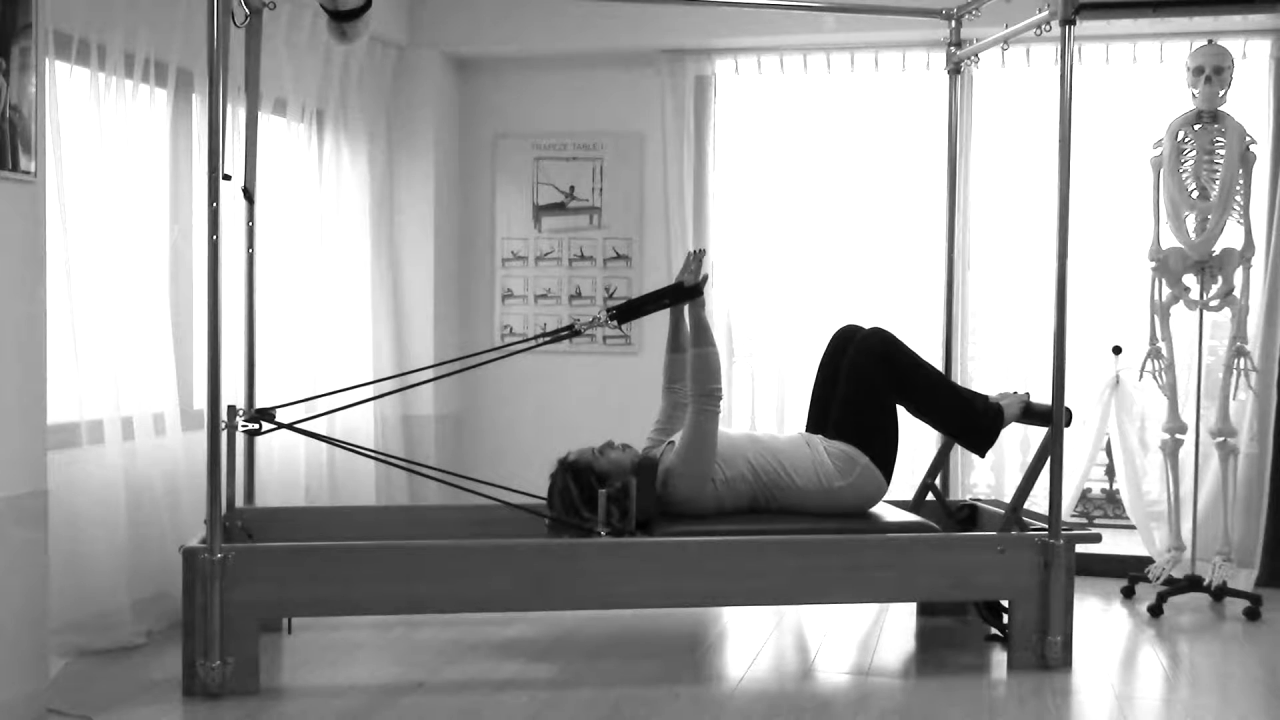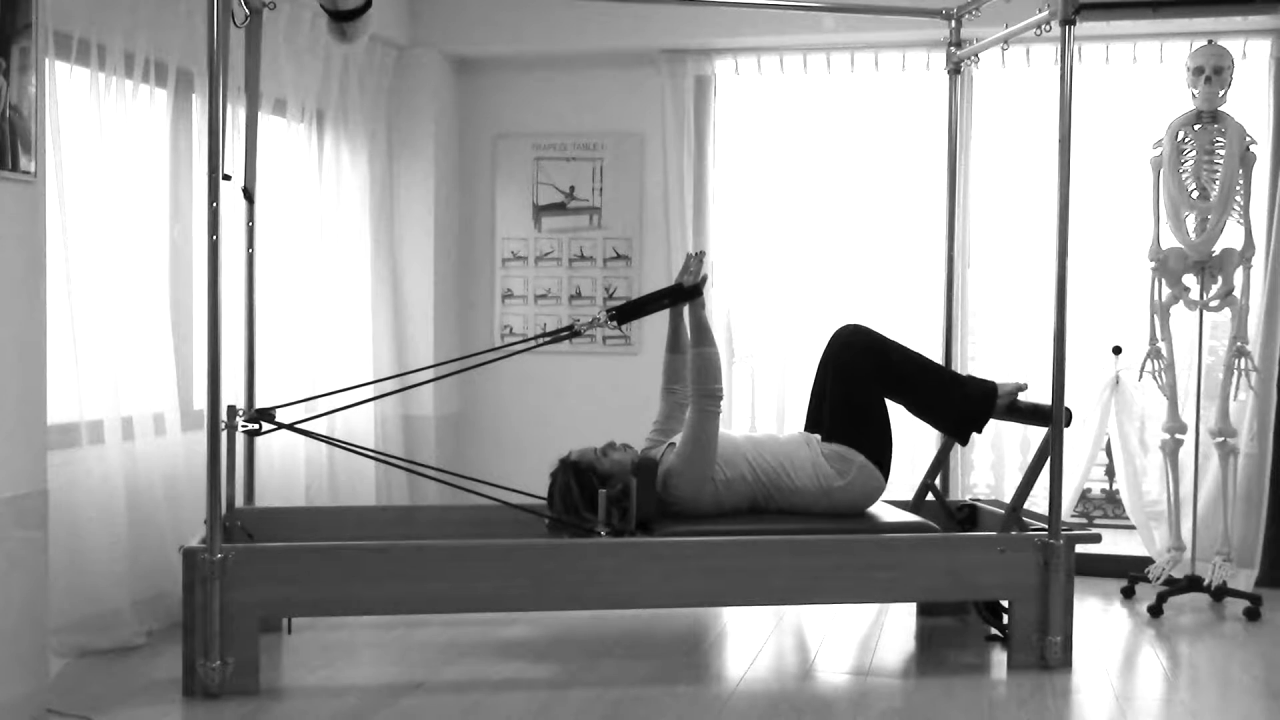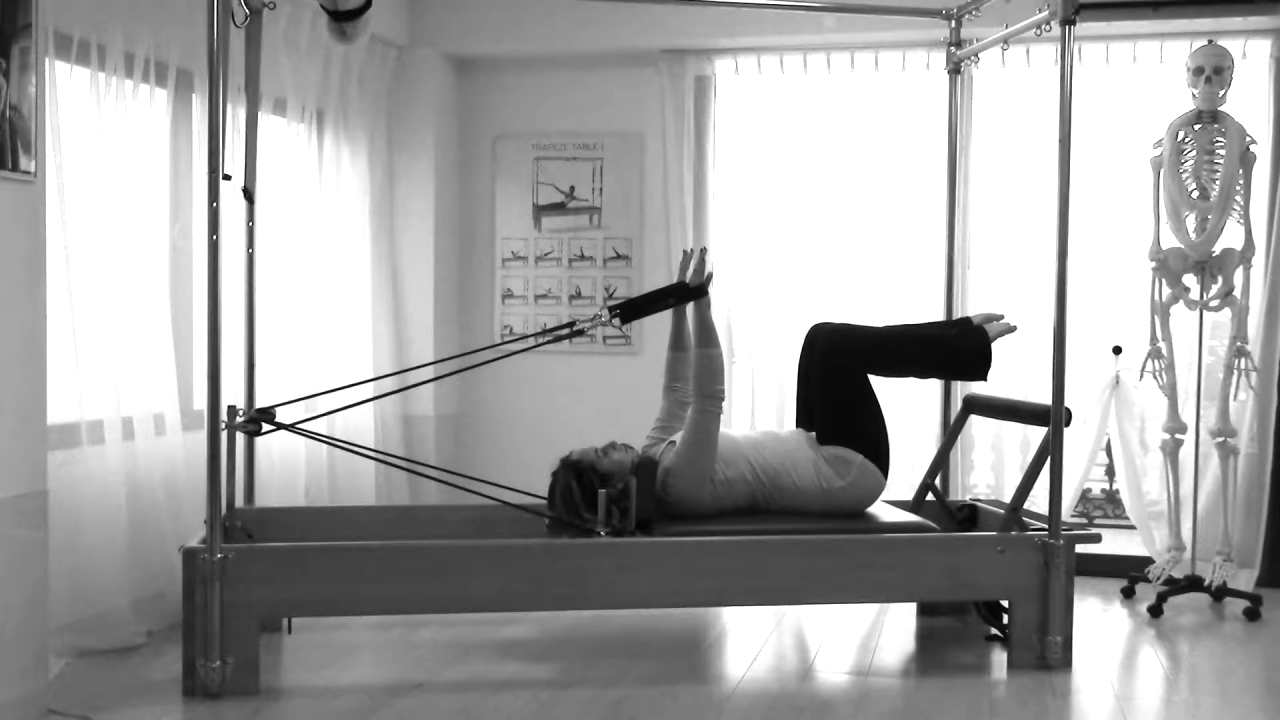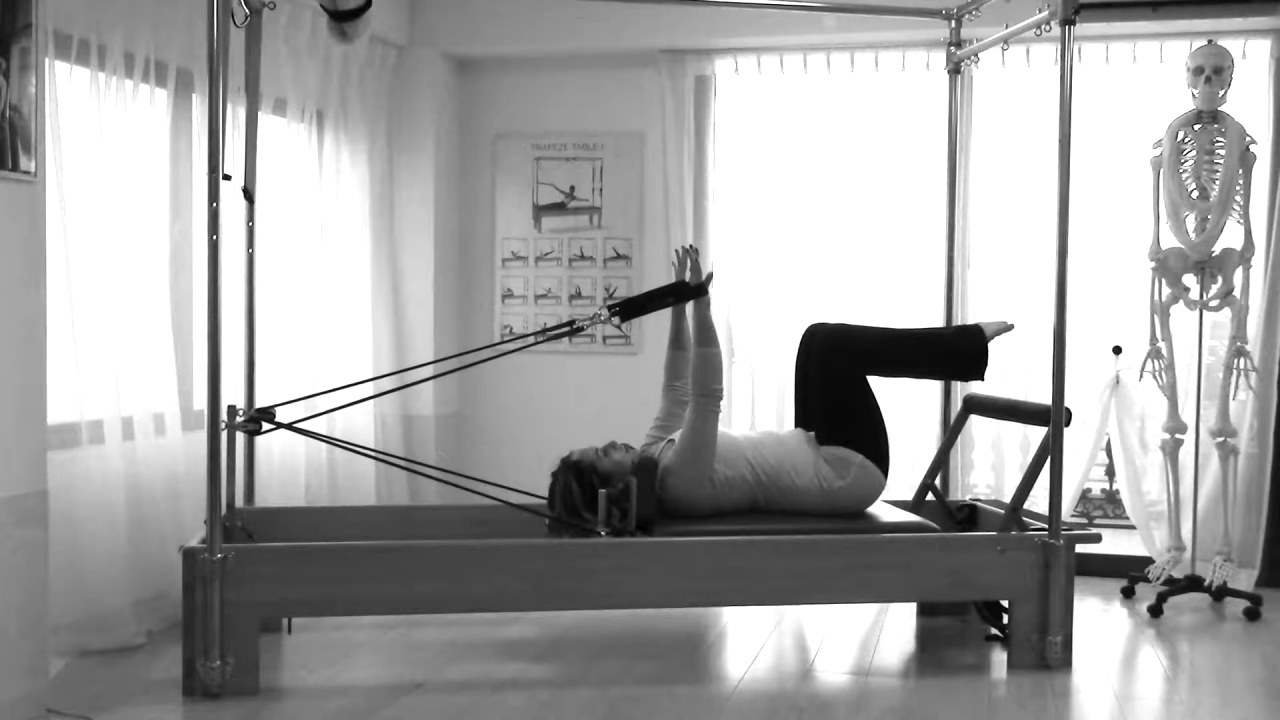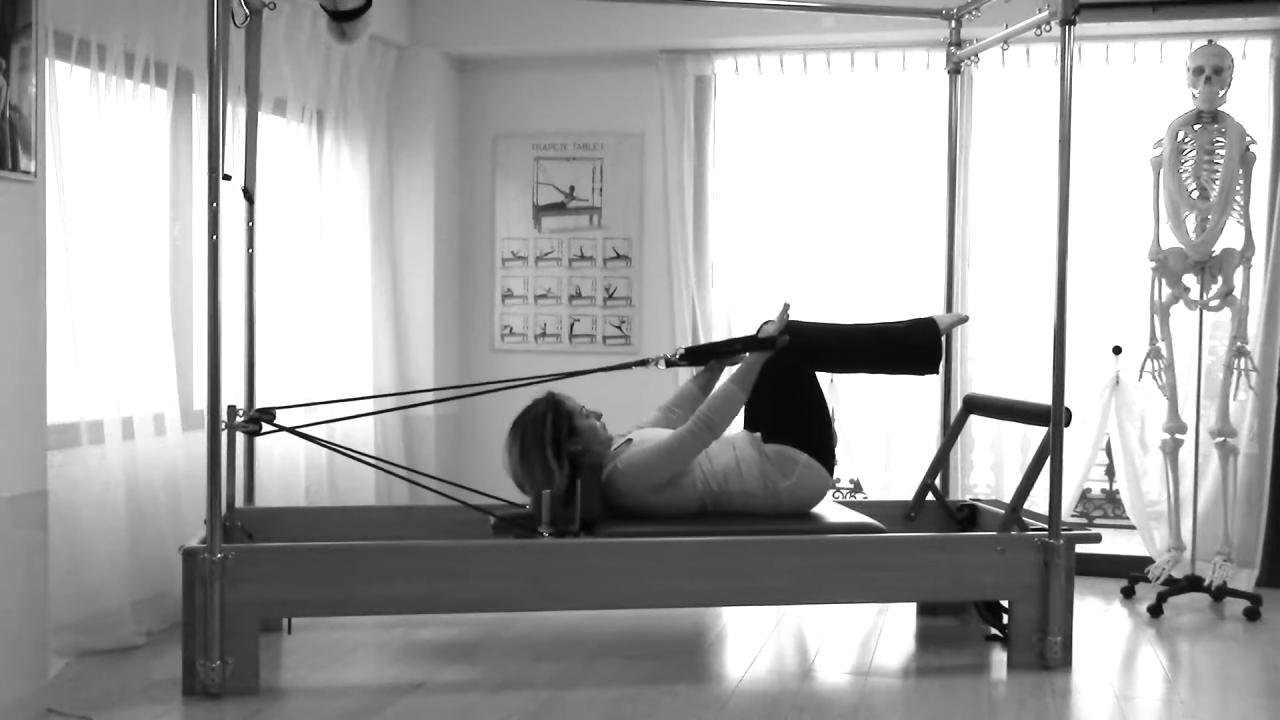
dt=1s
person 1, frame 1
left shoulder: (655, 461)
right shoulder: (679, 481)
left elbow: (676, 395)
right elbow: (705, 398)
left wrist: (677, 311)
right wrist: (695, 308)
left hip: (821, 456)
right hip: (849, 472)
left knee: (852, 338)
right knee: (875, 346)
left ankle: (969, 410)
right ankle: (986, 417)
person 1, frame 2
left shoulder: (654, 459)
right shoulder: (679, 482)
left elbow: (675, 393)
right elbow: (705, 398)
left wrist: (675, 310)
right wrist: (695, 308)
left hip: (815, 459)
right hip: (848, 475)
left knee: (848, 344)
right knee: (857, 343)
left ankle: (971, 401)
right ankle: (981, 398)
person 1, frame 3
left shoulder: (655, 458)
right shoulder: (678, 482)
left elbow: (677, 392)
right elbow: (707, 398)
left wrist: (679, 307)
right wrist: (700, 306)
left hip: (813, 459)
right hip: (848, 472)
left knee: (824, 339)
right knee: (834, 344)
left ankle: (966, 341)
right ankle: (972, 345)
person 1, frame 4
left shoulder: (655, 455)
right shoulder: (678, 481)
left elbow: (676, 391)
right elbow: (705, 399)
left wrist: (678, 306)
right wrist: (700, 307)
left hip: (812, 459)
right hip: (847, 472)
left knee: (820, 340)
right knee: (833, 345)
left ankle: (964, 347)
right ankle: (970, 346)
person 1, frame 5
left shoulder: (611, 457)
right shoulder: (629, 473)
left elbow: (675, 413)
right elbow: (706, 426)
left wrist: (717, 363)
right wrist: (759, 355)
left hip: (764, 460)
right hip: (793, 473)
left knee: (781, 341)
right knee: (787, 347)
left ankle: (921, 340)
right ankle: (925, 338)
